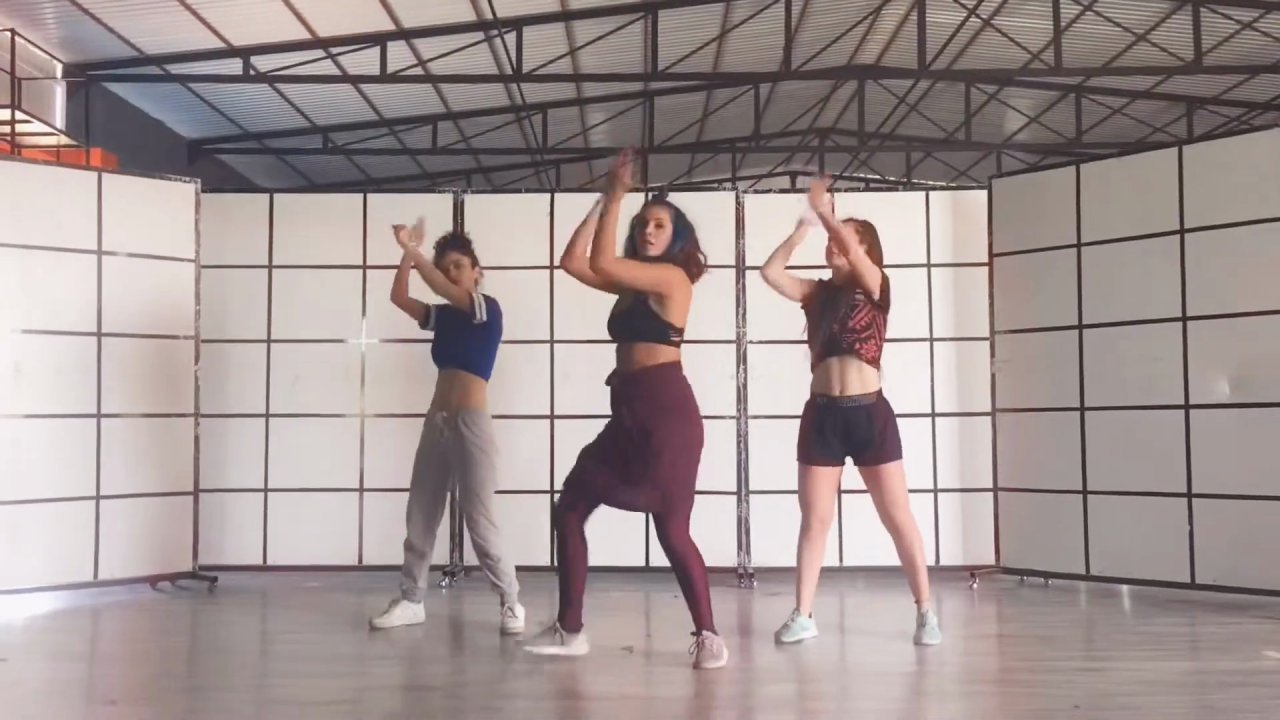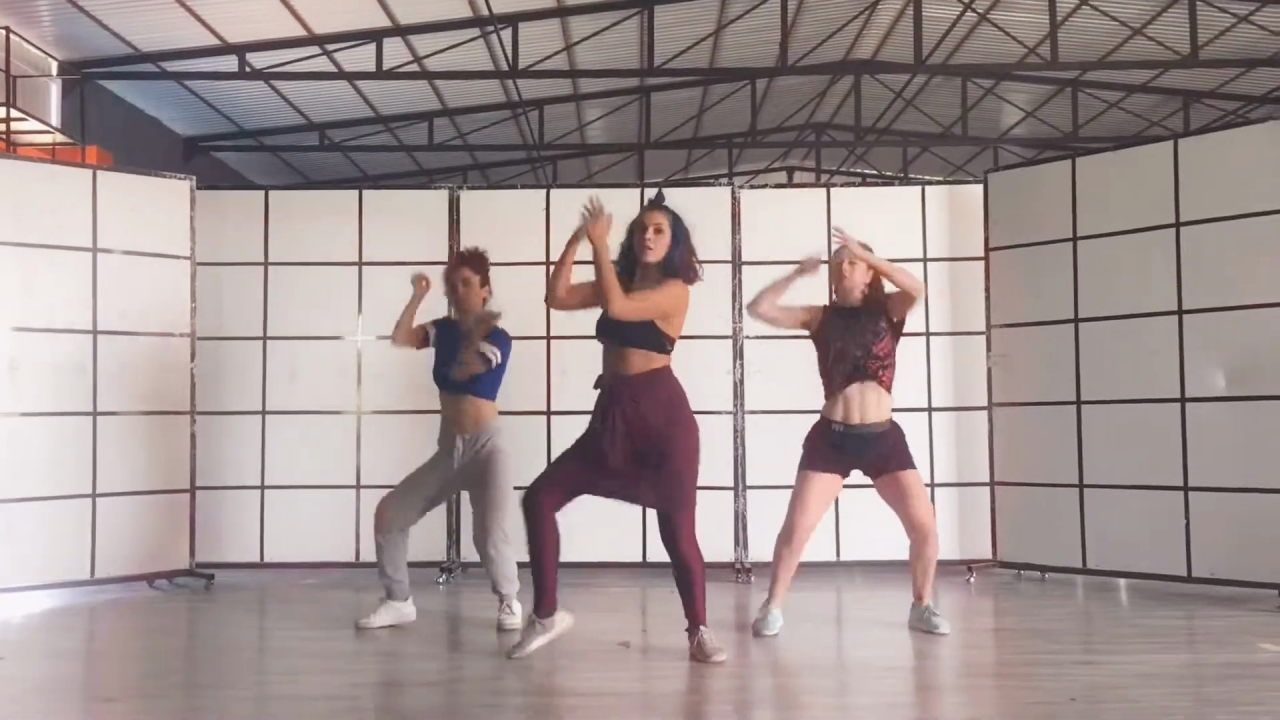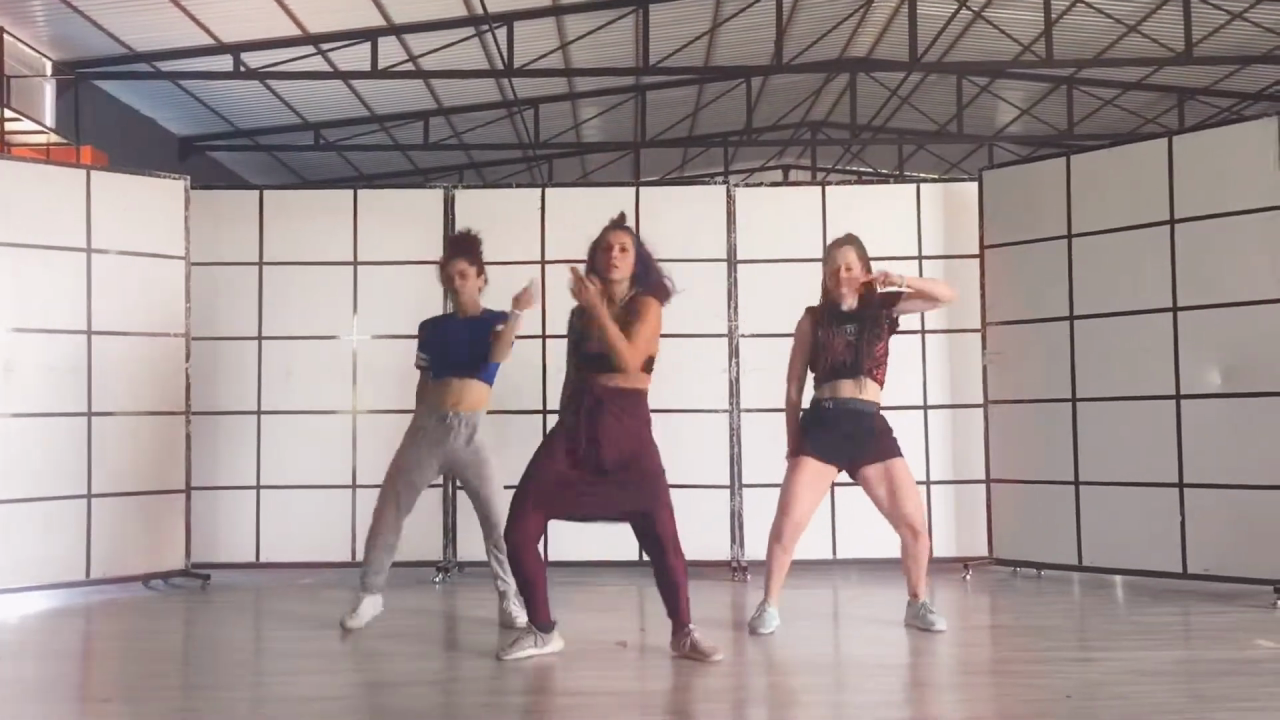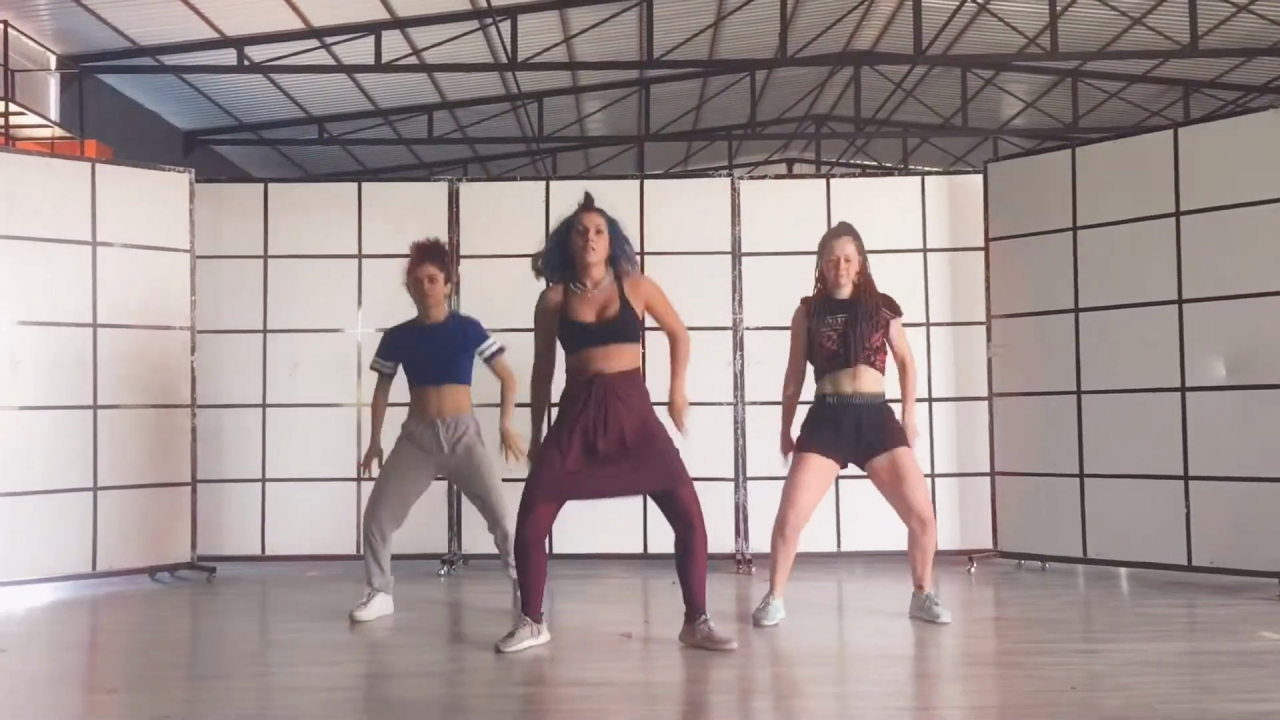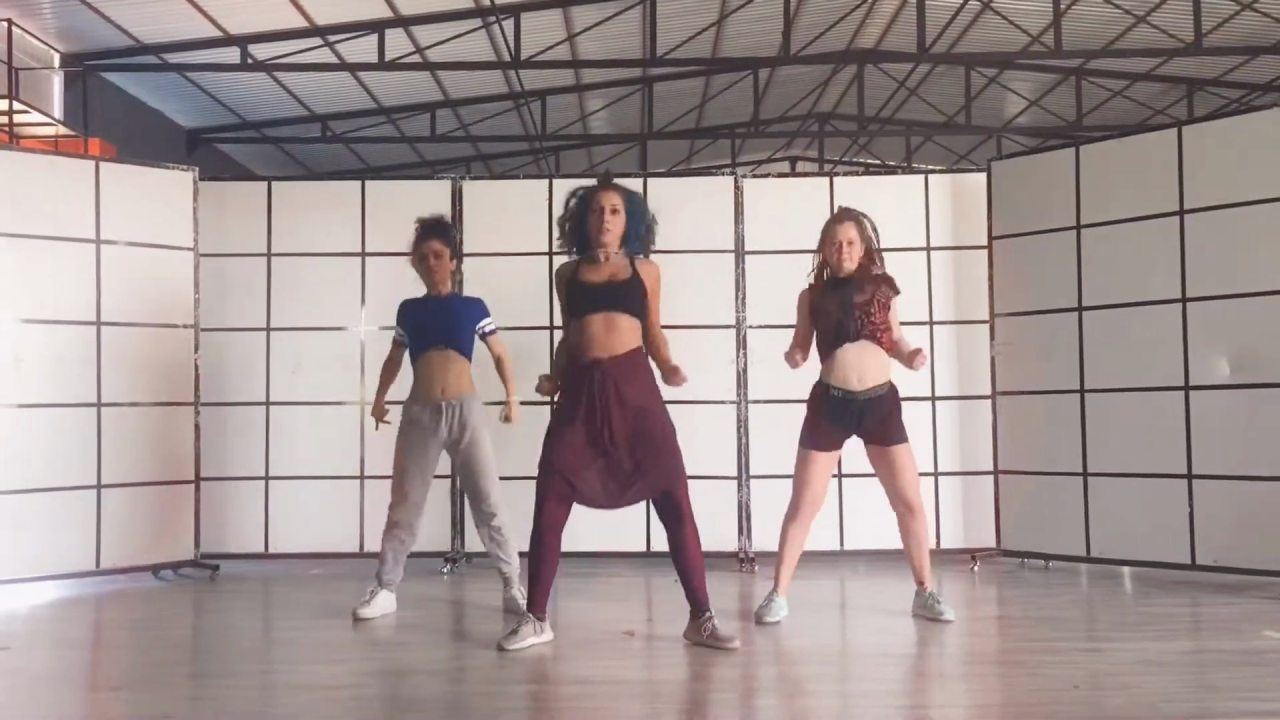
dt=0.4s
person 1, frame 1
left shoulder: (672, 276)
right shoulder: (629, 281)
left elbow: (601, 260)
right elbow: (571, 261)
left wrist: (615, 197)
right wrist: (604, 202)
left hip: (667, 409)
right hip: (627, 412)
left knee: (672, 531)
right knee: (569, 511)
left ankle: (708, 634)
right ankle: (569, 629)
person 1, frame 2
left shoulder: (674, 289)
right shoulder: (621, 283)
left elbow: (618, 306)
right elbow: (556, 297)
left wrist: (599, 244)
right wrist: (574, 240)
left hip: (662, 412)
right hip: (613, 413)
left knee: (677, 530)
right knee: (538, 500)
left ankle: (699, 631)
right ankle: (547, 614)
person 1, frame 3
left shoulder: (646, 306)
right shoulder: (578, 314)
left elbow: (627, 361)
left wrist: (597, 307)
left hip: (627, 428)
right hip: (575, 426)
left knee: (662, 540)
right knee: (518, 532)
left ankle: (684, 632)
right ankle: (543, 630)
person 1, frame 4
left shoulder: (635, 285)
right shoulder: (553, 298)
left elbow: (677, 332)
right elbow: (542, 368)
left wrist: (677, 388)
right wrist: (537, 434)
left hip: (634, 413)
right hip: (577, 415)
left knee: (689, 517)
right knee: (529, 524)
left ankle: (696, 621)
right ankle: (532, 621)
person 1, frame 5
left shoulder: (645, 270)
right shoulder: (568, 273)
left wrist: (669, 366)
right wrist: (553, 376)
left hip: (635, 392)
right hip: (580, 395)
left knee: (677, 509)
right knee: (548, 514)
left ankle: (701, 618)
right ankle: (536, 619)
person 2, frame 1
left shoulder: (873, 285)
right shoulder: (818, 292)
left elbow: (857, 258)
right elbow: (769, 274)
left wrist: (823, 209)
right wrist: (800, 232)
left hip: (869, 413)
right hip: (822, 414)
left knee: (899, 518)
right knee: (815, 519)
left ankle: (925, 610)
right ankle: (803, 614)
person 2, frame 2
left shoulder: (888, 311)
right shoulder: (822, 317)
left elbow: (916, 288)
right elbow: (758, 308)
left wrist: (866, 255)
right wrist: (799, 272)
left hip: (882, 437)
right hip: (832, 437)
left knee: (924, 525)
right knee: (797, 527)
left ankle: (922, 606)
right ankle: (773, 606)
person 2, frame 3
left shoulder: (883, 308)
right shoulder: (814, 319)
left elbow: (945, 295)
right elbow: (795, 384)
left wrist: (901, 281)
right wrist: (792, 441)
left hip: (870, 427)
right hip: (823, 425)
left knee: (914, 524)
right knee: (788, 522)
left ankle: (918, 603)
right ankle: (769, 606)
person 2, frame 4
left shoulder: (881, 305)
right shoulder: (808, 310)
left elbow: (903, 357)
right elbow: (794, 374)
left wrist: (909, 414)
right wrist: (785, 430)
left hip: (877, 419)
right hip: (827, 420)
left knee: (921, 513)
right knee: (790, 516)
left ankle: (923, 595)
right ankle: (774, 597)
person 2, frame 5
left shoulder: (882, 285)
right shoulder: (813, 293)
left elbow: (893, 342)
right elbow: (799, 350)
left wrist: (913, 355)
right wrist: (793, 355)
left hip: (880, 402)
right hip: (830, 403)
left knee: (911, 502)
right knee: (803, 505)
left ankle: (925, 592)
right ankle: (778, 594)
person 3, frame 1
left shoulder: (487, 309)
right shoulder: (442, 316)
left elbow: (446, 290)
right elbow: (399, 297)
left wrist: (412, 250)
right wrist: (409, 253)
left hip: (470, 424)
right hip: (435, 423)
left knee: (479, 519)
right knee: (420, 516)
left ankle: (511, 602)
right ankle: (411, 601)
person 3, frame 2
left shoulder: (498, 338)
right shoulder: (445, 329)
left elbow: (459, 371)
right elbow: (400, 338)
left wrist: (478, 332)
right wrist: (418, 296)
left hip: (485, 448)
right hip: (448, 449)
left knee: (492, 532)
right knee: (388, 515)
left ankle: (509, 602)
right ankle: (398, 601)
person 3, frame 3
left shoulder: (496, 321)
right shoulder: (432, 328)
left elbow: (497, 356)
left wrist: (516, 312)
left hip: (470, 434)
right hip: (427, 427)
left knee: (497, 519)
right knee: (388, 512)
left ankle: (510, 600)
right ankle: (370, 594)
person 3, frame 4
left shoulder: (467, 329)
right shoulder: (398, 337)
left elbow: (506, 375)
right elbow: (382, 387)
left wrist: (507, 424)
right wrist: (374, 441)
left hip: (462, 434)
right hip: (416, 437)
left knee: (502, 516)
right knee: (377, 516)
right ankle: (380, 592)
person 3, frame 5
left shoulder: (472, 307)
right shoulder: (410, 309)
left elbow: (499, 354)
right elbow: (395, 356)
left wrist: (512, 396)
right wrist: (379, 397)
left hip: (464, 412)
right hip: (419, 416)
left knee: (487, 506)
right knee: (405, 506)
left ankle: (513, 586)
right ankle: (385, 590)
